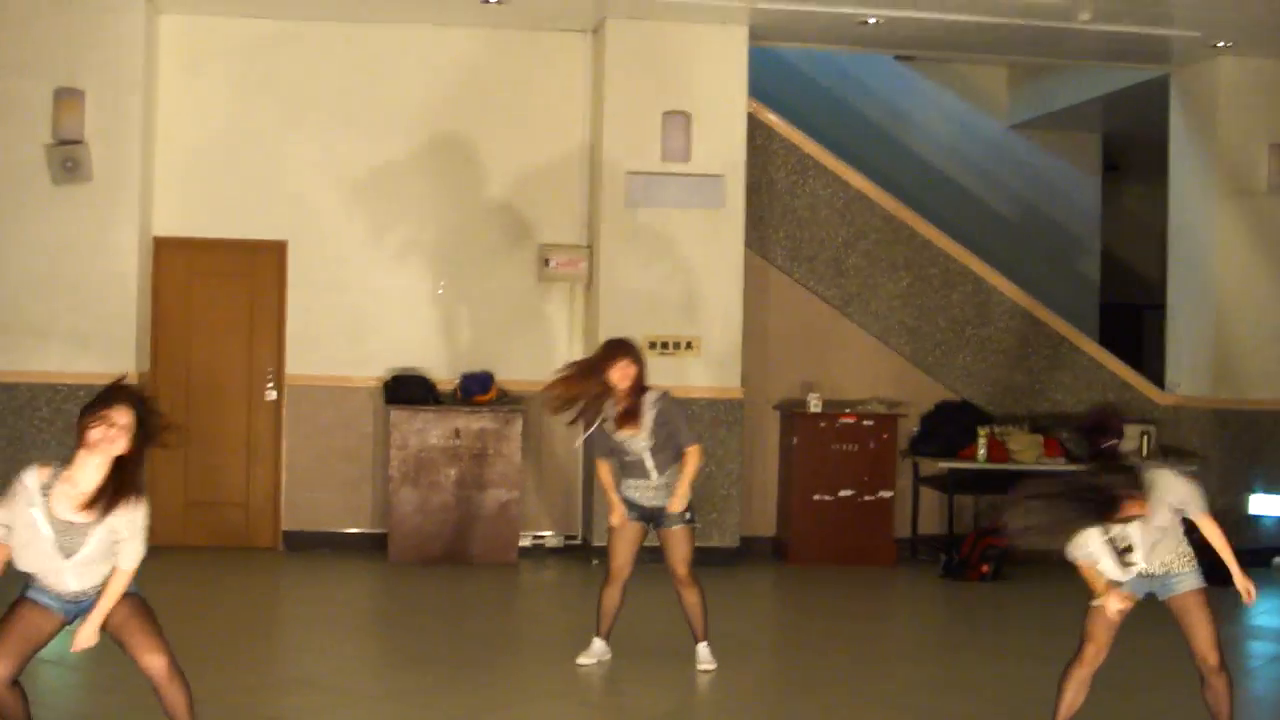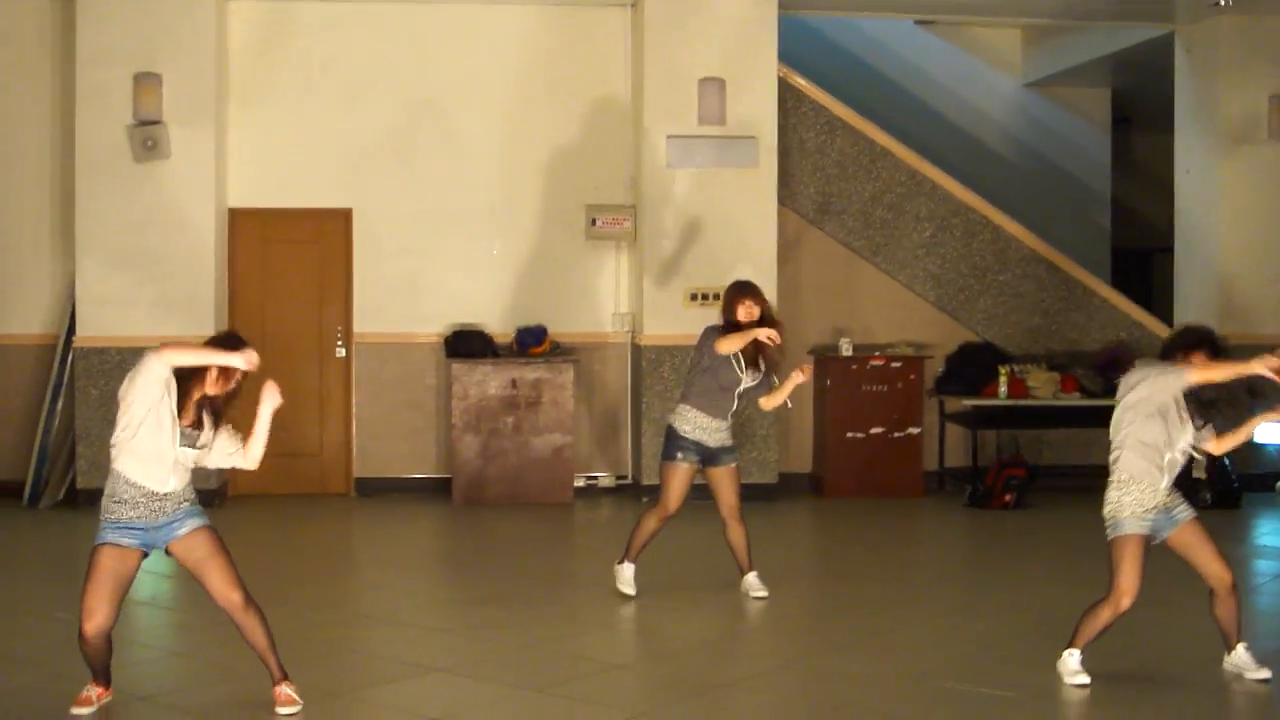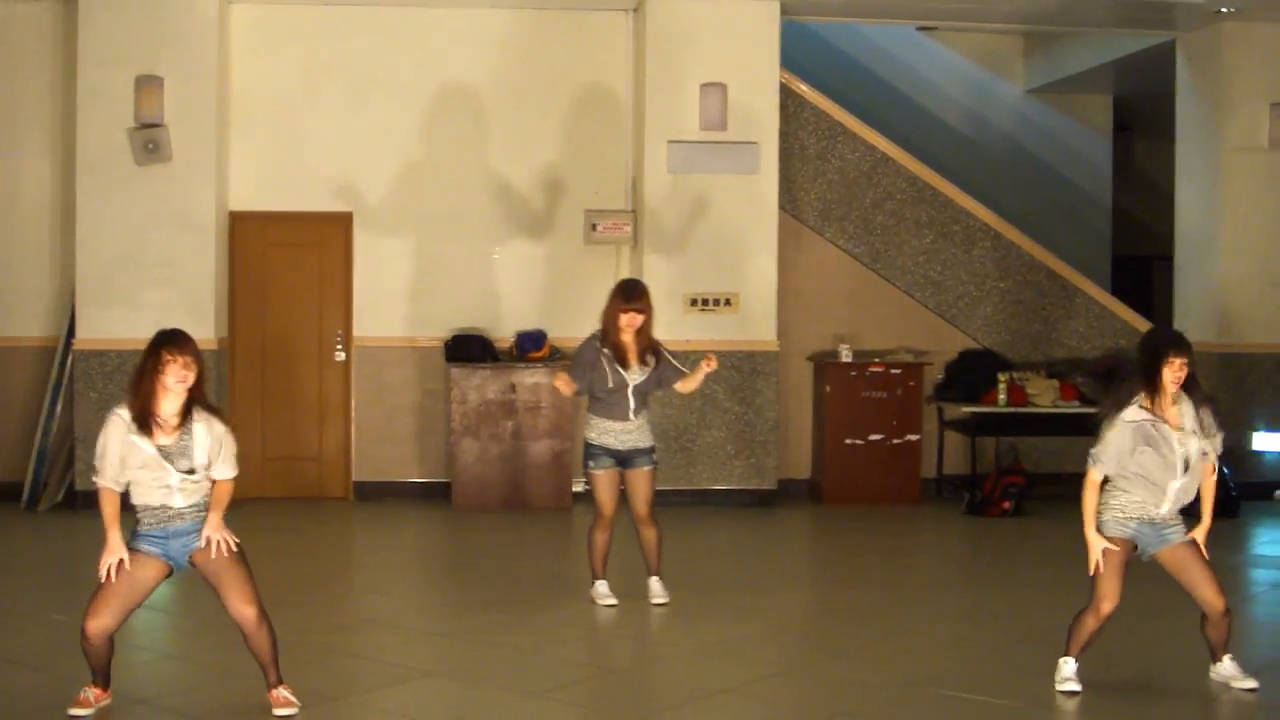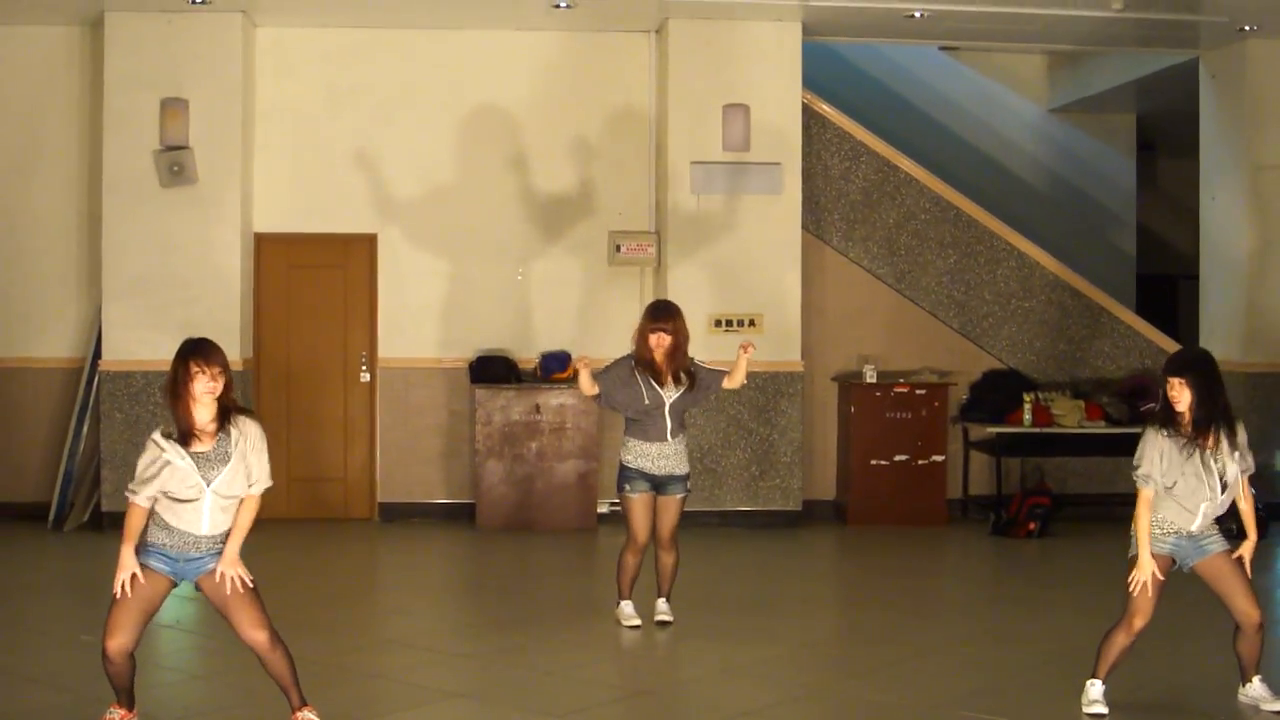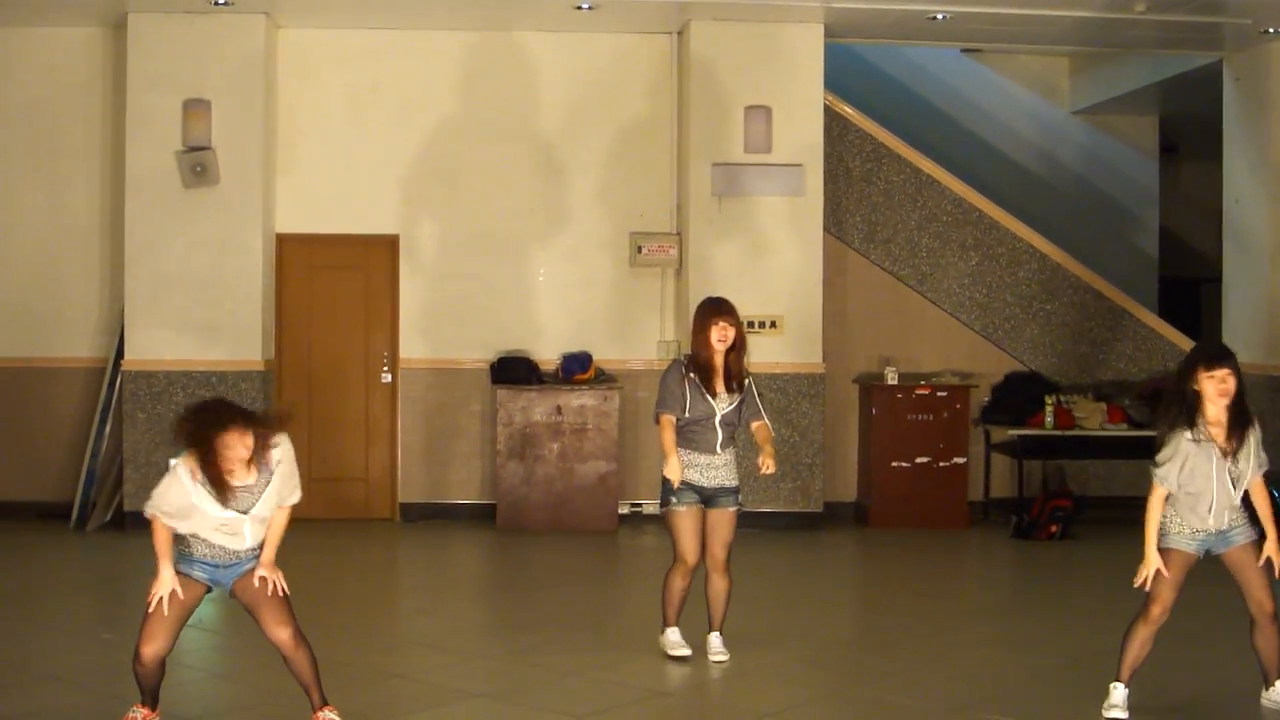
dt=1s
person 1, frame 1
left shoulder: (129, 505)
right shoulder: (32, 484)
left elbow: (126, 567)
left wrist: (94, 622)
left hip: (106, 590)
right hip: (47, 593)
left knee: (157, 662)
person 1, frame 2
left shoulder: (211, 421)
right shoulder: (155, 387)
left elbow: (248, 460)
right elbow: (159, 355)
left wrist: (266, 410)
right wrist: (229, 357)
left hip: (180, 511)
right hip: (124, 514)
left knee: (236, 599)
right knee: (92, 627)
left ankle: (281, 683)
right ankle: (101, 685)
person 1, frame 3
left shoulder: (208, 424)
right shoulder: (121, 423)
left elbow: (224, 476)
right elbow: (108, 482)
left wrist: (216, 517)
right wrist: (113, 537)
left hip: (200, 527)
right hip: (148, 535)
left knee: (249, 612)
right knee: (95, 626)
left ankle: (276, 687)
right ankle: (100, 688)
person 1, frame 4
left shoulder: (245, 429)
right shoulder: (164, 442)
left elbow: (253, 493)
right elbow: (140, 499)
left wrist: (232, 550)
right wrist: (127, 552)
left hip: (215, 553)
right hip: (159, 551)
left knee: (261, 636)
right knee: (115, 645)
person 1, frame 5
left shoulder: (277, 449)
right shoulder: (191, 472)
left elbow: (282, 504)
right elbow: (160, 516)
left wrist: (268, 558)
right wrist: (165, 570)
left hip: (250, 557)
right hip: (197, 559)
left knee: (286, 635)
right knee: (148, 651)
person 2, frame 1
left shoulder: (1165, 482)
right shoulder: (1083, 524)
left elbow: (1203, 519)
right elbow: (1083, 559)
left wrist: (1236, 571)
right wrist: (1103, 591)
left hip: (1175, 565)
right hip: (1122, 573)
left knee: (1211, 661)
right knee: (1090, 654)
person 2, frame 2
left shoulder: (1177, 403)
right shoulder: (1146, 382)
left elbow: (1215, 444)
right elbow: (1199, 374)
left hip: (1169, 502)
right hip: (1130, 503)
left knee: (1223, 579)
right knee: (1122, 598)
left ankle: (1236, 654)
right ankle: (1070, 657)
person 2, frame 3
left shoulder: (1196, 411)
right shoulder: (1127, 421)
left elbow: (1208, 464)
right elbow: (1094, 477)
left wrist: (1205, 521)
right wrist: (1090, 533)
left hip: (1167, 521)
right hip: (1121, 515)
left knee: (1217, 605)
right knee: (1105, 604)
left ankle: (1221, 664)
right ankle: (1067, 664)
person 2, frame 4
left shoulder: (1231, 430)
right shoulder: (1160, 433)
left elbow: (1241, 484)
right elbow: (1145, 494)
right wrist: (1143, 552)
left hip: (1205, 534)
right hip: (1159, 533)
right knee: (1136, 619)
right ankle: (1094, 686)
person 2, frame 5
left shoulder: (1246, 425)
right shoulder: (1183, 436)
right elbow: (1159, 491)
right wrist: (1151, 550)
left hip: (1235, 525)
right hip: (1184, 528)
right knee: (1155, 610)
right ankle: (1119, 689)
person 3, frame 1
left shoulder: (659, 404)
right shoulder: (600, 414)
left elbow: (692, 450)
right elbow: (603, 462)
left wrist: (681, 490)
right wrist: (615, 501)
left hip: (671, 499)
right hip: (631, 497)
left knee: (683, 575)
right knee: (617, 573)
left ankle: (702, 646)
right ankle: (600, 643)
person 3, frame 2
left shoulder: (758, 356)
right shoulder: (716, 335)
left elbow: (766, 402)
right elbow: (723, 347)
left wrist: (792, 382)
right wrist: (754, 332)
left hip: (721, 439)
right hip: (687, 433)
left knee: (732, 512)
right knee: (667, 507)
left ankle: (749, 576)
right ankle: (626, 564)
person 3, frame 3
left shoulder: (652, 349)
right shoulder: (595, 347)
left elbow: (684, 385)
right elbow: (572, 387)
left wrist: (702, 370)
right wrist: (562, 381)
left hip: (639, 440)
right hip: (602, 441)
left knee: (644, 515)
right knee: (605, 515)
left ankle: (655, 579)
right ankle: (599, 583)
person 3, frame 4
left shoulder: (688, 369)
right shoulder: (628, 367)
left elbow: (733, 381)
right elbow: (589, 389)
left wrist: (742, 359)
right wrist: (584, 371)
left hip: (675, 465)
right hip: (637, 464)
left knee: (666, 540)
right knee: (639, 539)
left ankle: (663, 601)
right ankle: (624, 603)
person 3, frame 5
left shoulder: (740, 377)
right shoulder: (680, 371)
left elbow: (757, 421)
right elbow: (666, 418)
left wrist: (767, 449)
right wrist: (671, 455)
left hip: (725, 479)
right hip: (685, 476)
left knee: (719, 561)
right knee: (687, 560)
left ankle: (715, 635)
right ankle: (670, 631)
